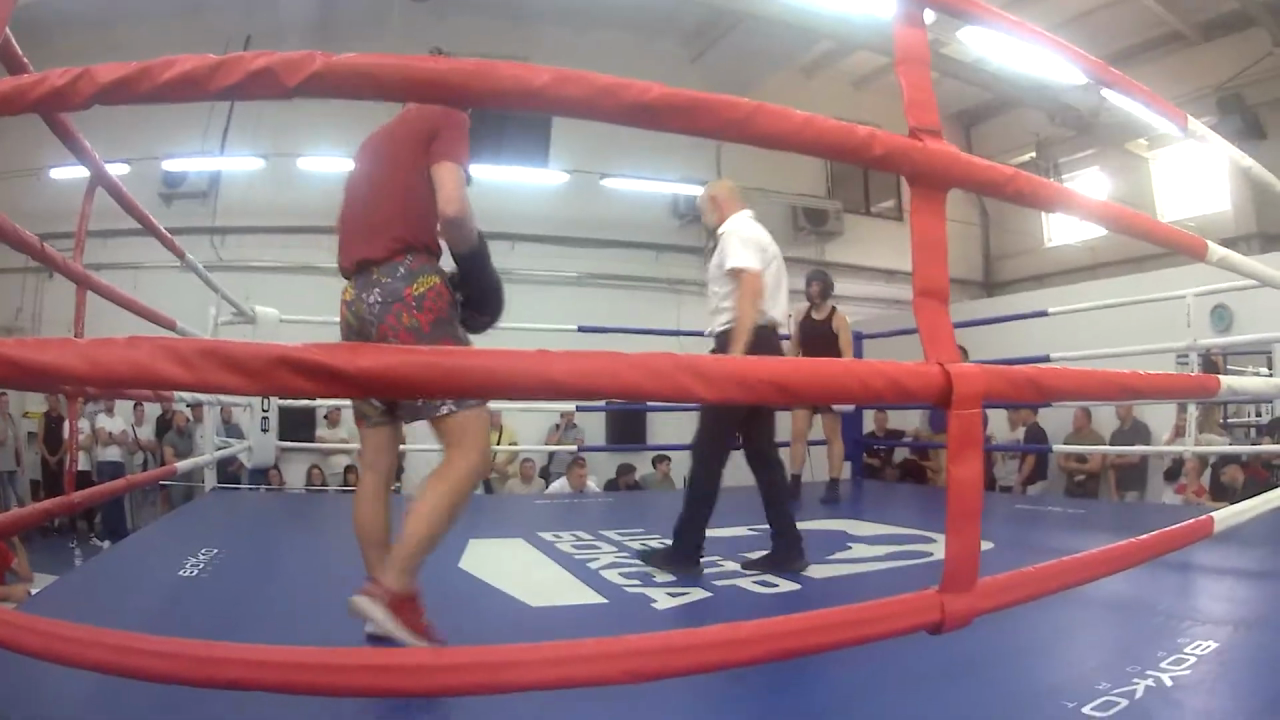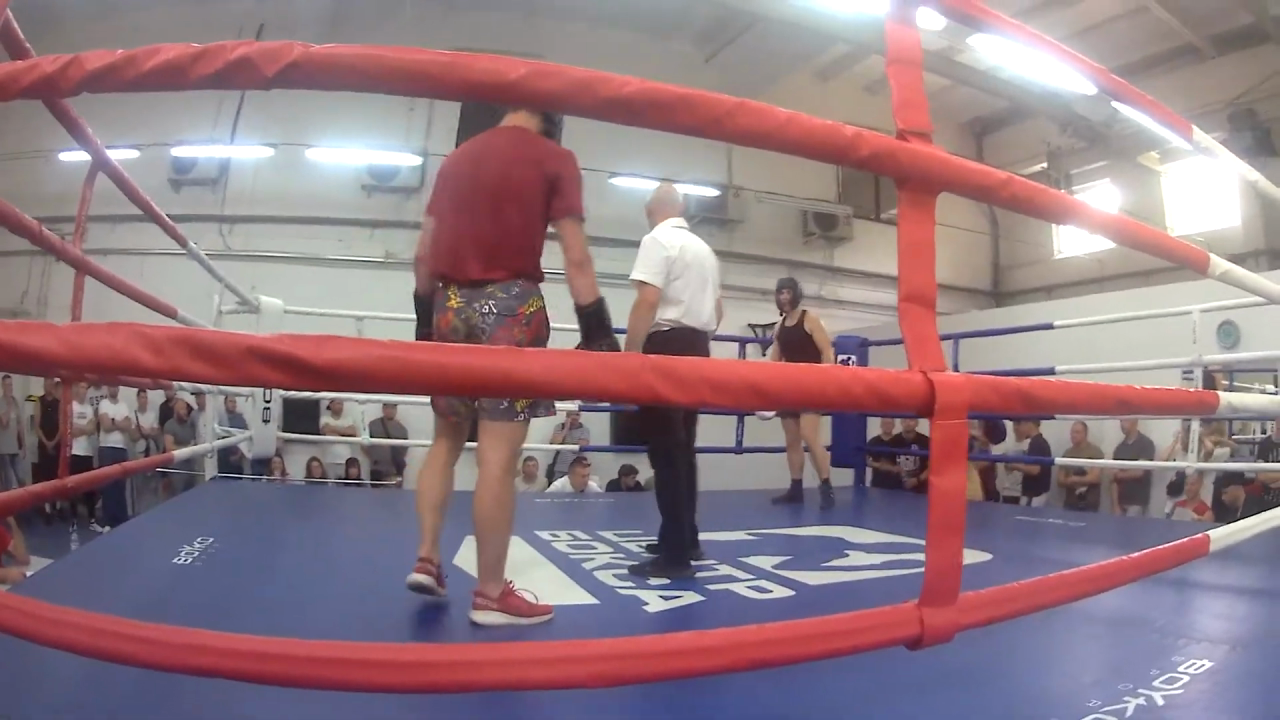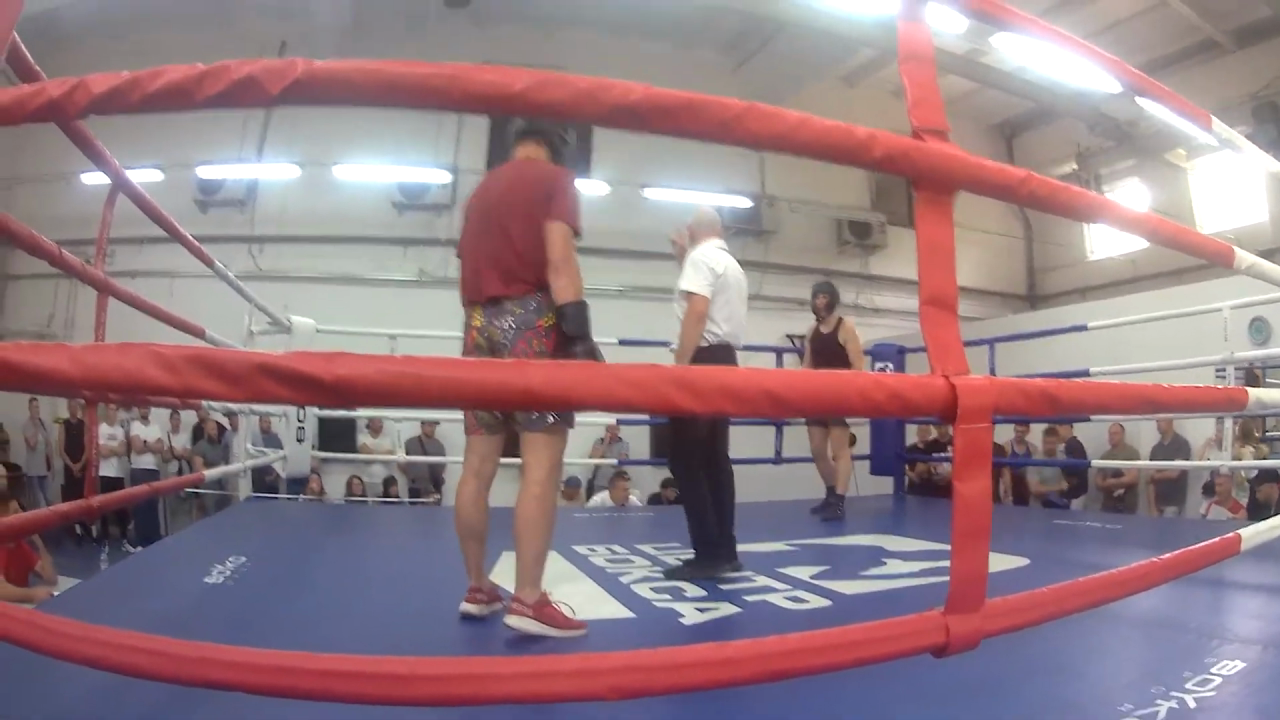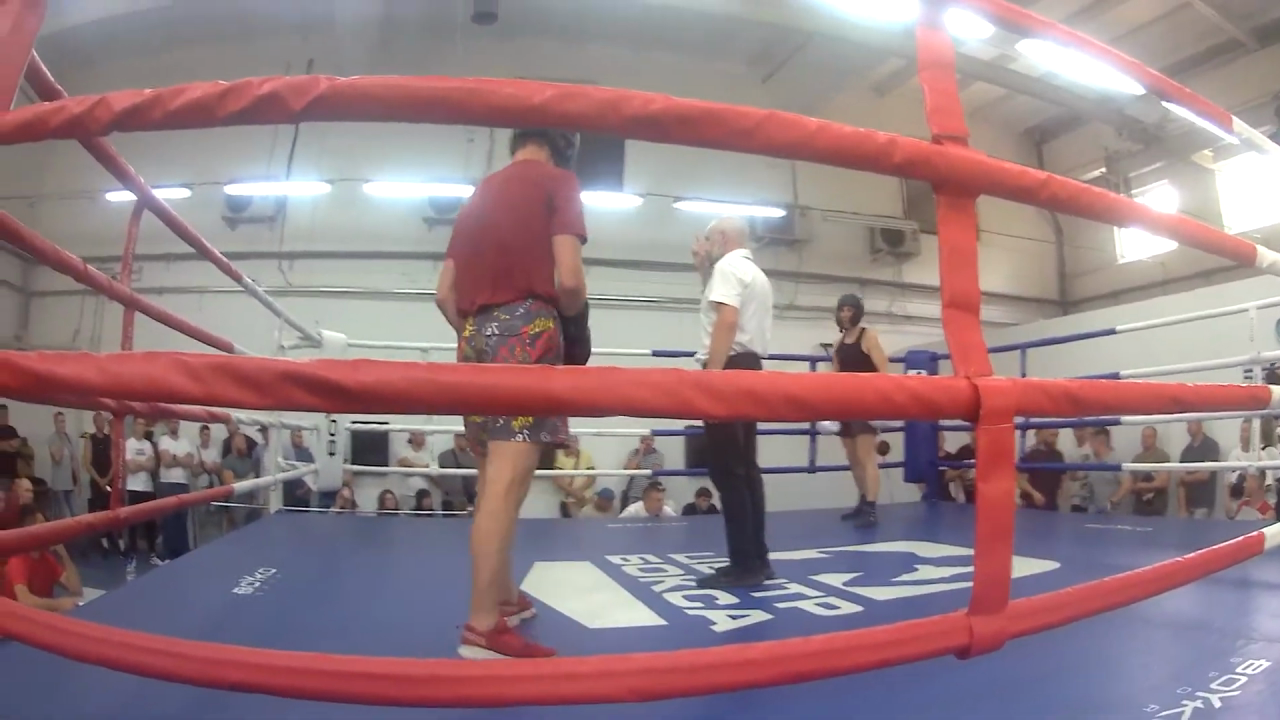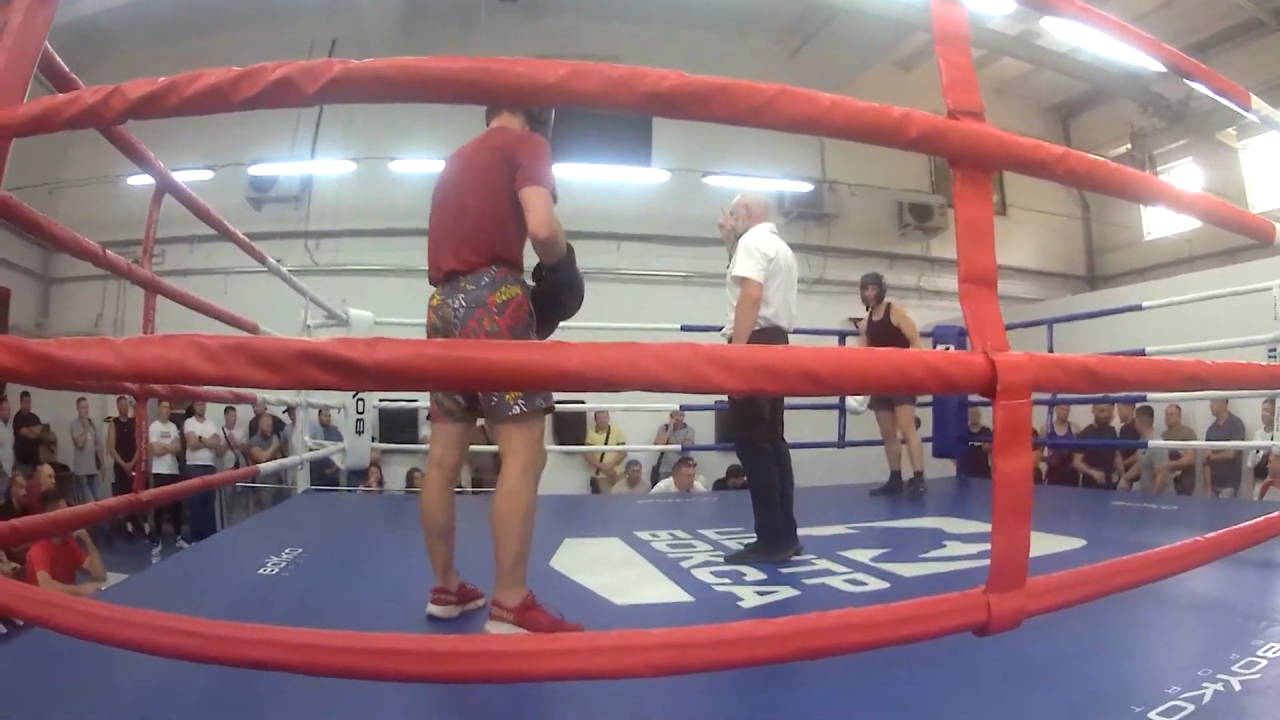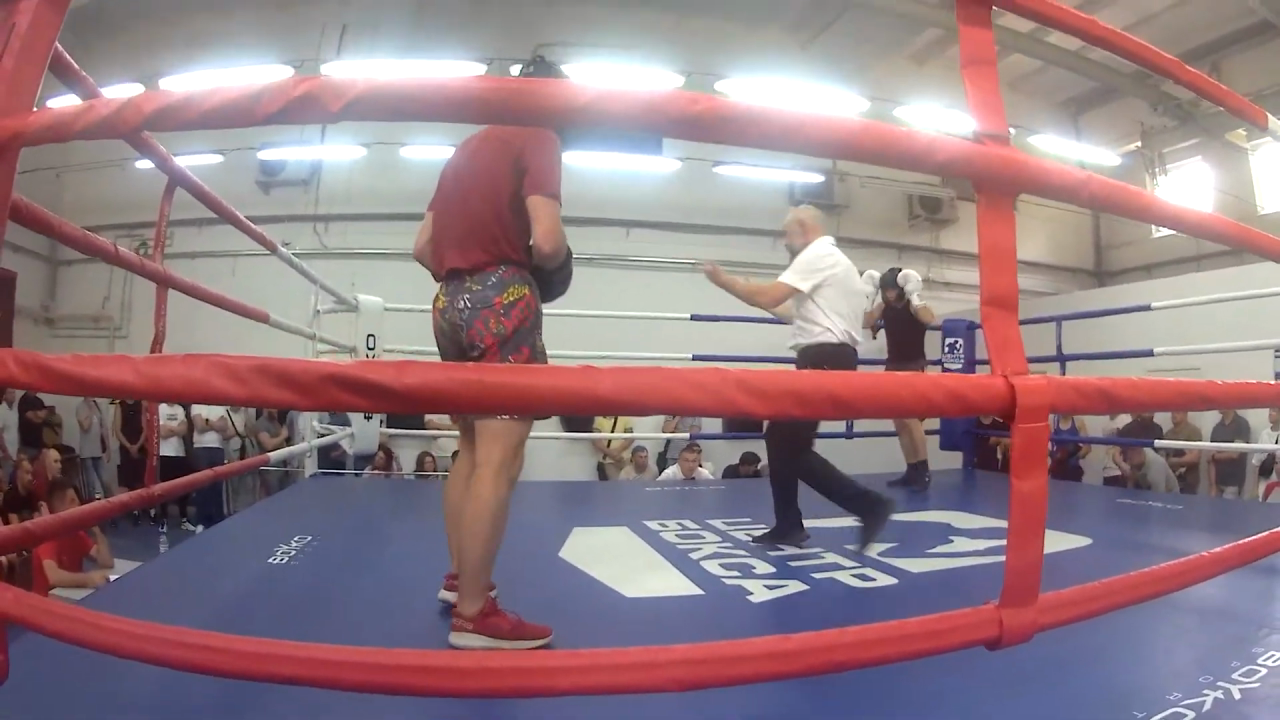
dt=0.7s
person 1, frame 1
left shoulder: (375, 140)
right shoulder: (446, 116)
left elbow: (346, 253)
right elbow: (450, 207)
right wrist: (475, 272)
left hip: (356, 295)
right hip: (411, 288)
left knee: (376, 464)
right knee: (470, 444)
left ankle: (384, 601)
right ankle: (393, 585)
person 1, frame 2
left shoulder: (456, 158)
right shoulder: (554, 158)
left elbow: (424, 253)
right elbow: (576, 259)
left wrist: (426, 316)
right wrist: (598, 331)
left hip: (453, 305)
right hip: (512, 307)
left knee: (446, 440)
right knee: (497, 459)
left ankle: (427, 559)
right ankle: (490, 593)
person 1, frame 3
left shoulder: (481, 190)
right shoulder: (554, 178)
right elbow: (559, 262)
right wrist: (578, 337)
left hip: (480, 325)
right hip: (532, 320)
left knee: (477, 466)
right knee: (541, 468)
left ankle: (477, 588)
right ankle: (527, 599)
person 1, frame 4
left shoulder: (477, 193)
right shoulder: (558, 181)
left elbow: (444, 293)
right elbow: (568, 279)
right wrist: (575, 329)
left hip: (474, 335)
right hip: (526, 330)
left knee: (492, 480)
right knee: (507, 484)
left ankle: (503, 596)
right ankle: (484, 628)
person 1, frame 5
left shoulder: (456, 160)
right shoulder: (525, 142)
right elbow: (543, 229)
right wrist: (560, 268)
left hip: (443, 304)
right hip: (495, 298)
left knee: (443, 460)
right knee: (523, 457)
left ankle: (445, 588)
right ankle: (510, 604)
person 1, frame 6
left shoulder: (466, 149)
right shoulder: (538, 138)
left elbow: (422, 246)
right elbow: (547, 243)
right wrist: (553, 268)
left hip: (451, 302)
right hip: (503, 300)
left knee: (472, 450)
right knee: (499, 463)
left ankle: (459, 576)
right ankle: (473, 613)
person 2, frame 1
left shoulder: (737, 231)
right shoulder: (754, 234)
left elbow: (750, 291)
left wrist: (735, 355)
left hip: (743, 349)
right hip: (762, 349)
left knee: (709, 449)
right knee: (762, 450)
left ankle: (686, 551)
right ankle: (787, 548)
person 2, frame 2
left shoulder: (656, 241)
right shoulder: (704, 248)
left elbow: (647, 302)
right elbow: (717, 309)
left wrist: (628, 357)
left hip: (667, 347)
right hip: (697, 348)
left knee: (666, 452)
right knee: (682, 448)
left ankle: (675, 553)
right ankle: (684, 538)
person 2, frame 3
left shoulder: (701, 257)
right shoulder: (733, 266)
left elbow: (696, 311)
left wrist: (679, 366)
right wrist: (682, 258)
left hip: (702, 361)
right hip: (725, 361)
left knee: (685, 458)
right knee: (715, 458)
left ankle: (711, 552)
right ankle: (723, 550)
person 2, frame 4
left shoulder: (728, 266)
right shoulder: (756, 274)
left elbow: (726, 321)
right wrist: (704, 269)
left hip: (729, 371)
right hip: (749, 370)
left knee: (727, 469)
right knee: (744, 467)
left ankle: (744, 563)
right ankle: (756, 558)
person 2, frame 5
left shoulder: (752, 240)
right shoulder: (781, 247)
left elbow: (750, 297)
right wrist: (731, 241)
left hip: (755, 346)
right hip: (776, 344)
left knee: (753, 445)
right knee: (772, 443)
left ankle: (771, 540)
right ankle: (784, 535)
person 2, frame 6
left shoulder: (815, 259)
right shoulder: (837, 262)
left elbow: (768, 298)
left wrist: (724, 281)
right wrist: (749, 288)
left hip: (823, 362)
right hip: (831, 360)
left knee: (793, 450)
right knee: (780, 440)
left ankle: (868, 505)
right ankle: (789, 526)
person 3, frame 1
left shoulder: (838, 318)
right shoulder: (802, 315)
left elbow: (847, 354)
right elbow: (794, 348)
left knee: (832, 436)
right knee: (797, 434)
left ankle: (833, 487)
right ankle: (794, 485)
person 3, frame 2
left shoulder: (810, 319)
right shoulder: (779, 327)
left elbow: (827, 352)
right elbow: (775, 360)
left knee: (810, 437)
right knee: (792, 442)
left ankle: (826, 488)
right ankle: (796, 489)
person 3, frame 3
left shoulder: (846, 328)
right shoulder: (812, 332)
left elbow: (858, 365)
right elbow: (807, 366)
left knee: (839, 450)
right knee: (817, 450)
left ankle: (838, 503)
right ankle: (831, 494)
person 3, frame 4
left shoulder: (868, 337)
right shoulder: (839, 344)
left elbow: (883, 370)
left knee: (866, 457)
right knee: (853, 459)
left ankle: (870, 510)
right ankle: (864, 503)
person 3, frame 5
left shoulder: (896, 311)
right shoulder: (865, 322)
left elbow: (914, 340)
left knee: (907, 428)
right knee: (888, 434)
left ankle: (918, 480)
right ankle: (895, 480)
person 3, frame 6
left shoulder: (912, 305)
right shoulder: (884, 306)
left elbow: (929, 319)
right elbow: (864, 323)
left wrist: (915, 294)
left hip: (913, 366)
right hip: (893, 367)
left knee: (910, 419)
right knee: (900, 424)
left ankle: (923, 470)
right ankle: (911, 471)
